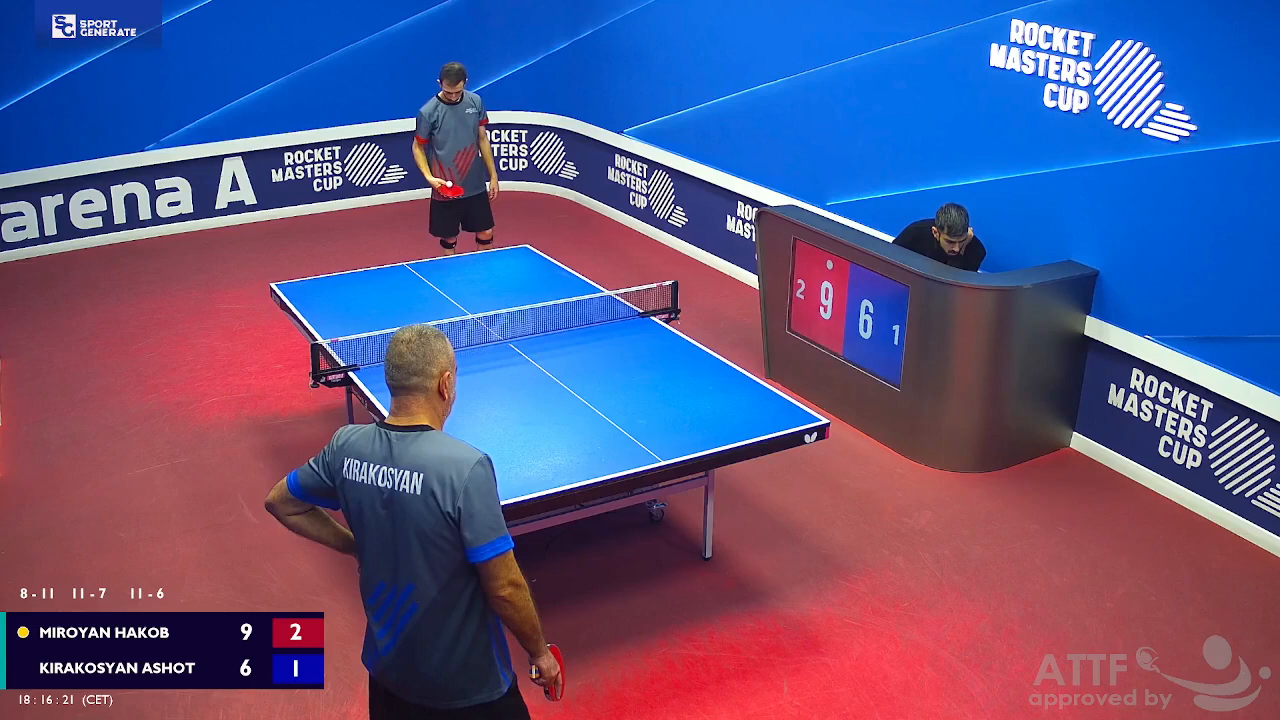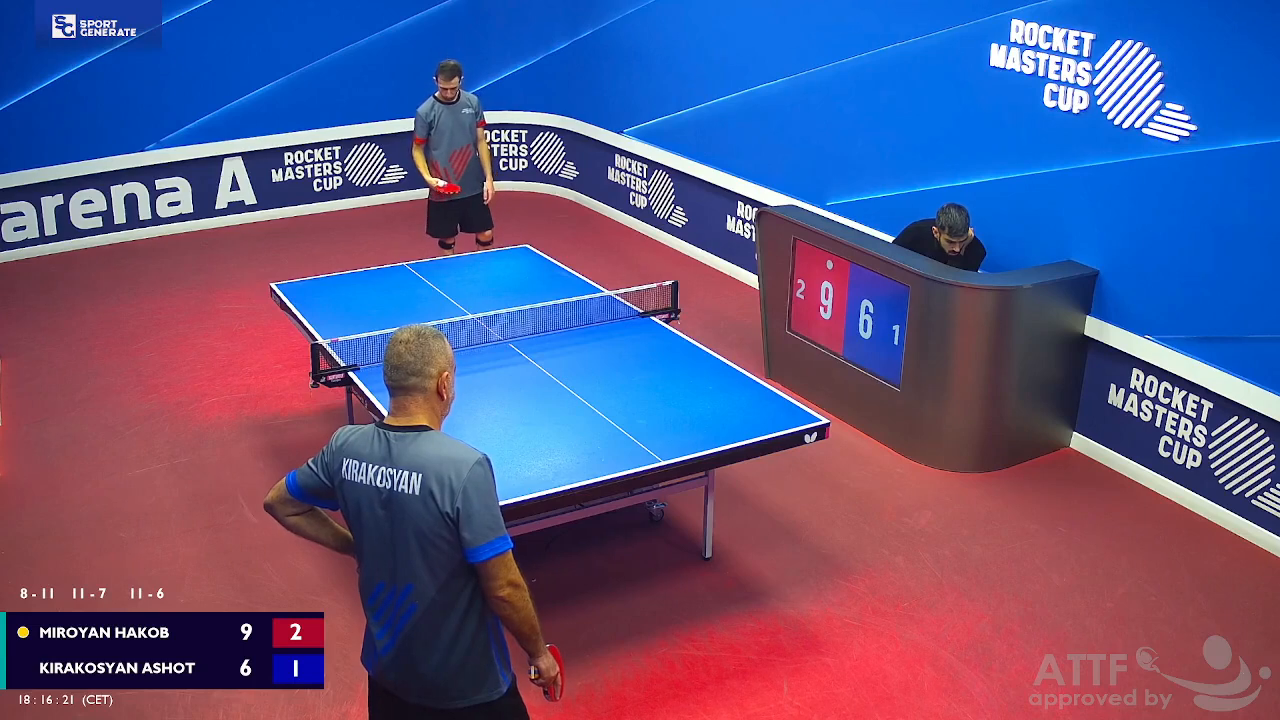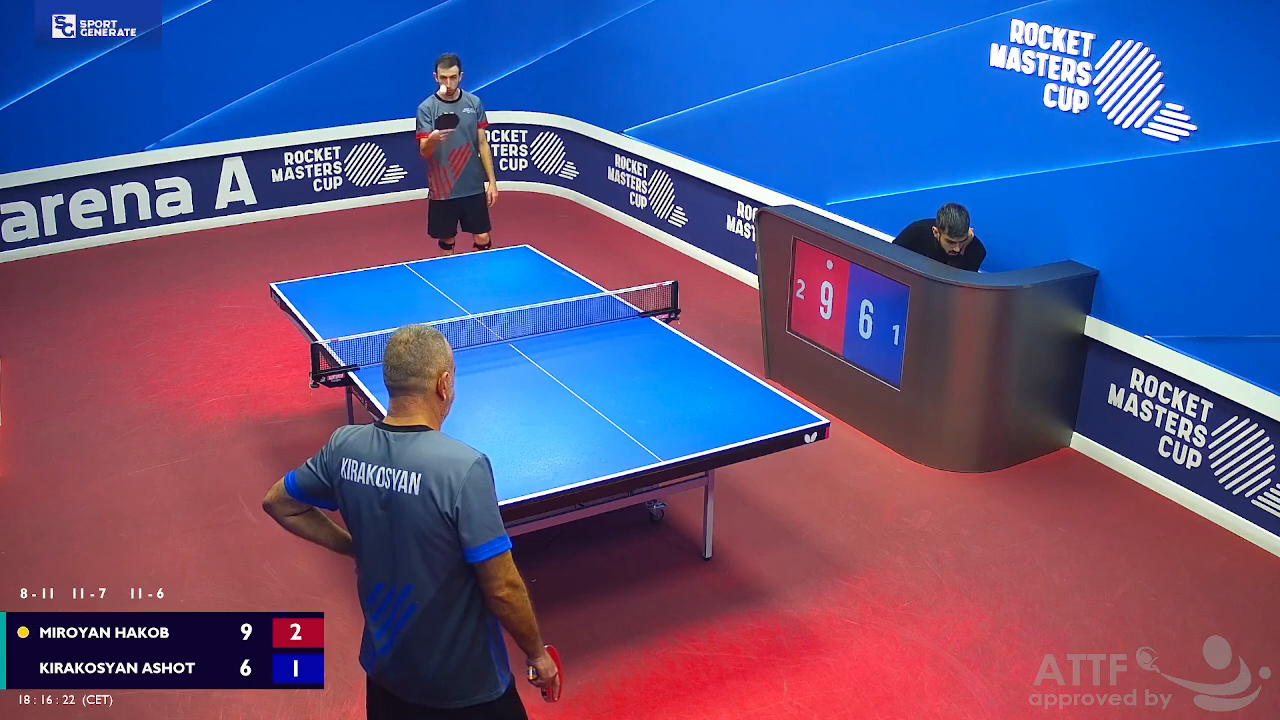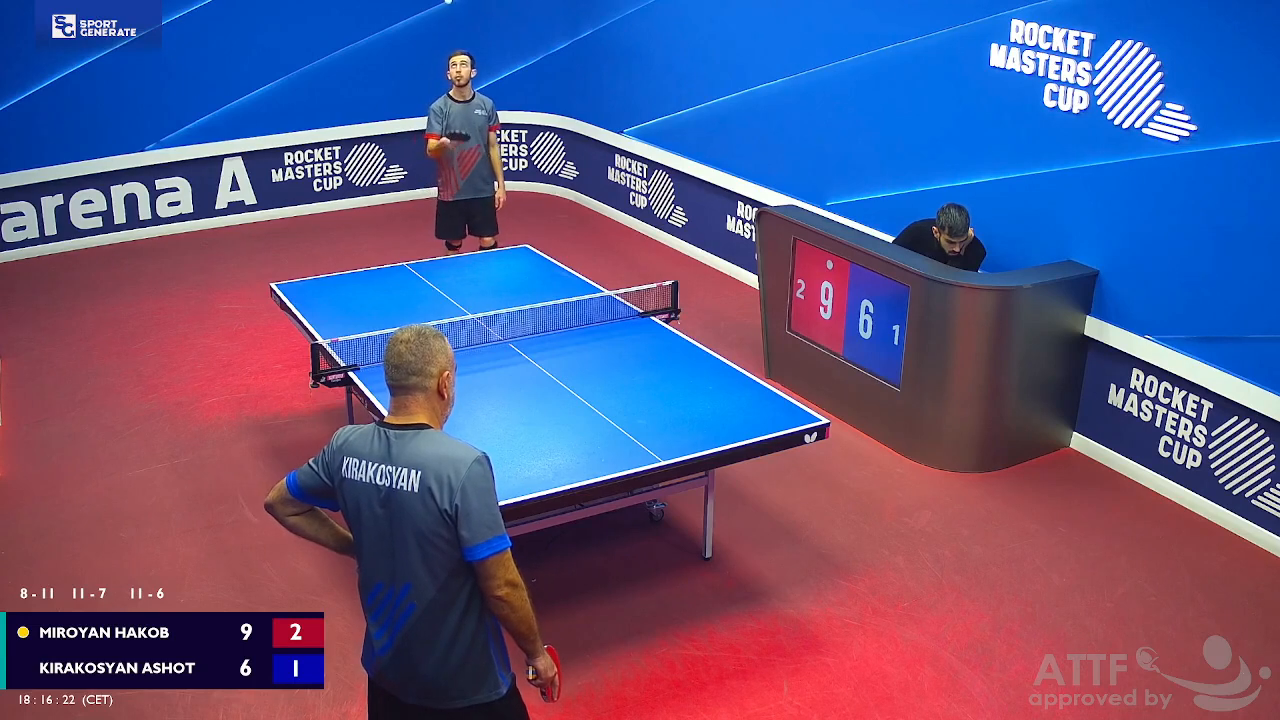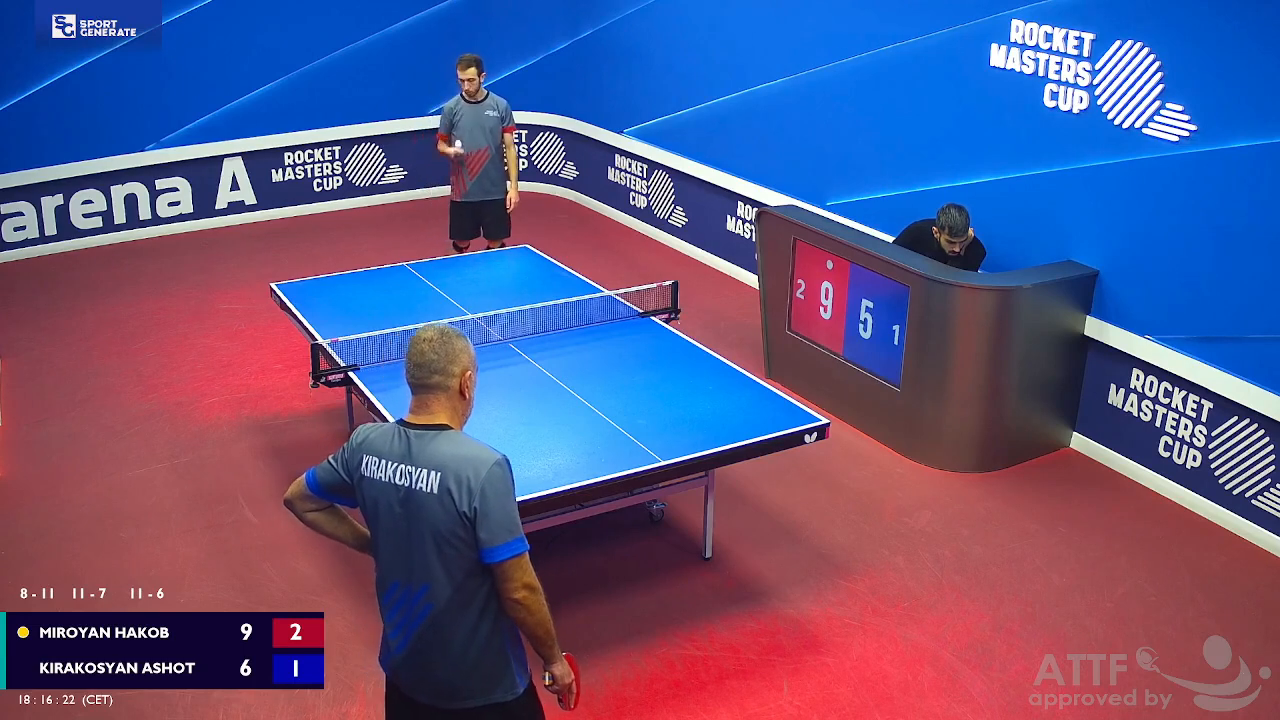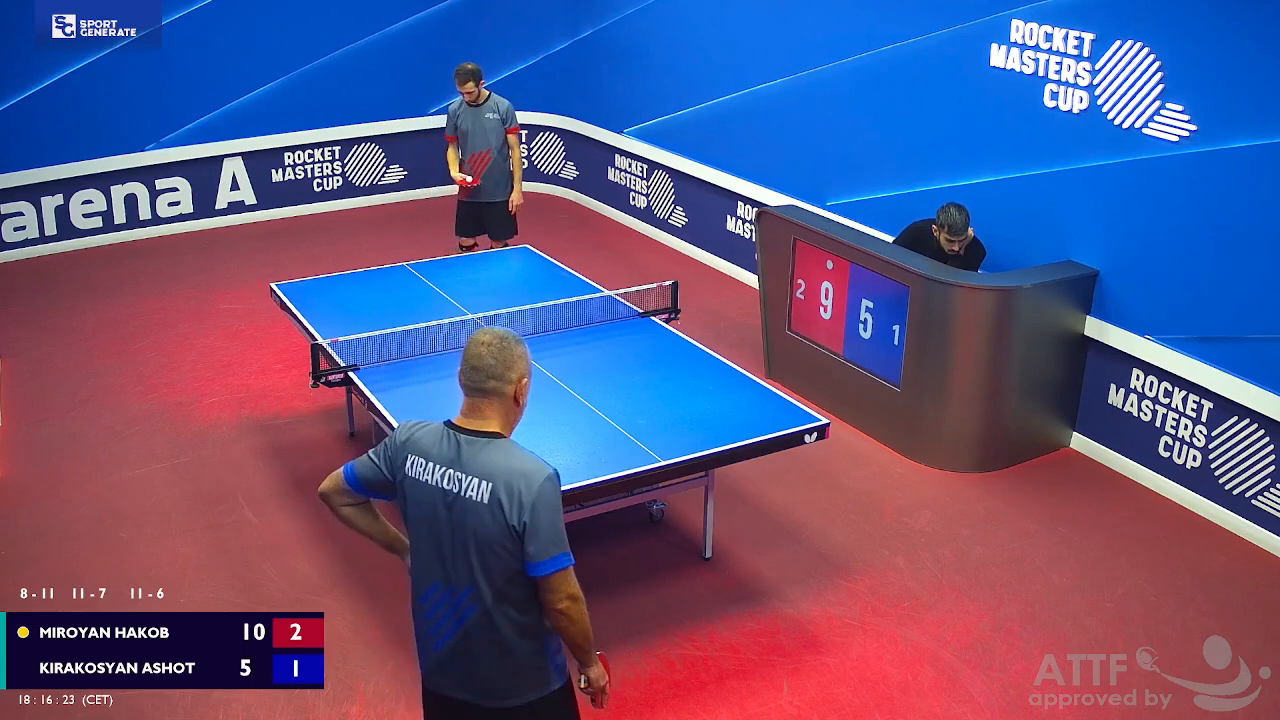
dt=0.4s
person 1, frame 1
left shoulder: (347, 446)
right shoulder: (465, 467)
left elbow: (281, 504)
right elbow: (504, 588)
right wrist: (540, 652)
left hip: (387, 668)
right hip: (468, 684)
person 1, frame 2
left shoulder: (345, 447)
right shoulder: (463, 467)
left elbow: (279, 504)
right elbow: (503, 588)
right wrist: (539, 653)
left hip: (386, 668)
right hip: (467, 686)
person 1, frame 3
left shoulder: (345, 446)
right shoulder: (463, 467)
left elbow: (278, 504)
right elbow: (502, 589)
right wrist: (537, 653)
left hip: (384, 669)
right hip: (466, 685)
person 1, frame 4
left shoulder: (346, 447)
right shoulder: (463, 466)
left elbow: (280, 505)
right elbow: (501, 587)
right wrist: (536, 652)
left hip: (386, 669)
right hip: (467, 684)
person 1, frame 5
left shoulder: (366, 444)
right shoulder: (483, 468)
left elbow: (299, 499)
right elbow: (518, 590)
right wrist: (553, 658)
left hip: (404, 669)
right hip: (486, 685)
person 1, frame 6
left shoulder: (410, 441)
right shoulder: (532, 480)
left elbow: (334, 493)
right elbow: (561, 600)
right wrist: (589, 662)
left hip: (440, 667)
right hip: (524, 683)
person 2, frame 1
left shoulder: (476, 102)
right shoulder: (428, 112)
right elbow: (418, 147)
left wrist: (493, 175)
right wrist: (429, 177)
left hip: (476, 186)
left knee: (485, 235)
right knee: (449, 241)
person 2, frame 2
left shoulder: (473, 103)
right shoulder: (425, 112)
left elbow: (481, 142)
right elbow: (417, 150)
left wrist: (489, 178)
right wrist: (428, 177)
left hip: (473, 187)
right hip: (443, 191)
left knee: (485, 235)
right knee: (447, 241)
person 2, frame 3
left shoulder: (474, 103)
right shoulder: (426, 108)
left elbow: (483, 143)
right elbow: (424, 150)
left wrist: (491, 181)
right wrist: (433, 138)
left hip: (474, 187)
right hip: (442, 190)
left knee: (482, 239)
right knee: (447, 242)
person 2, frame 4
left shoulder: (487, 105)
right shoulder: (438, 108)
left elbow: (493, 147)
right elbow: (430, 151)
left wrist: (501, 185)
right wrist: (443, 144)
left hip: (483, 190)
right hip: (451, 192)
left knee: (488, 242)
right knee: (453, 245)
person 2, frame 5
left shoulder: (500, 106)
right shoulder: (450, 108)
left elbow: (510, 148)
right elbow: (440, 144)
left wrist: (513, 187)
right wrist: (448, 151)
left hip: (494, 192)
right hip: (462, 193)
left knee: (496, 246)
right knee: (461, 246)
person 2, frame 6
left shoulder: (503, 107)
right shoulder: (454, 111)
left elbow: (515, 149)
right elbow: (452, 147)
left wrist: (517, 188)
right wrist: (454, 172)
left hip: (499, 192)
right hip: (468, 192)
left knee: (499, 246)
right knee: (465, 244)
